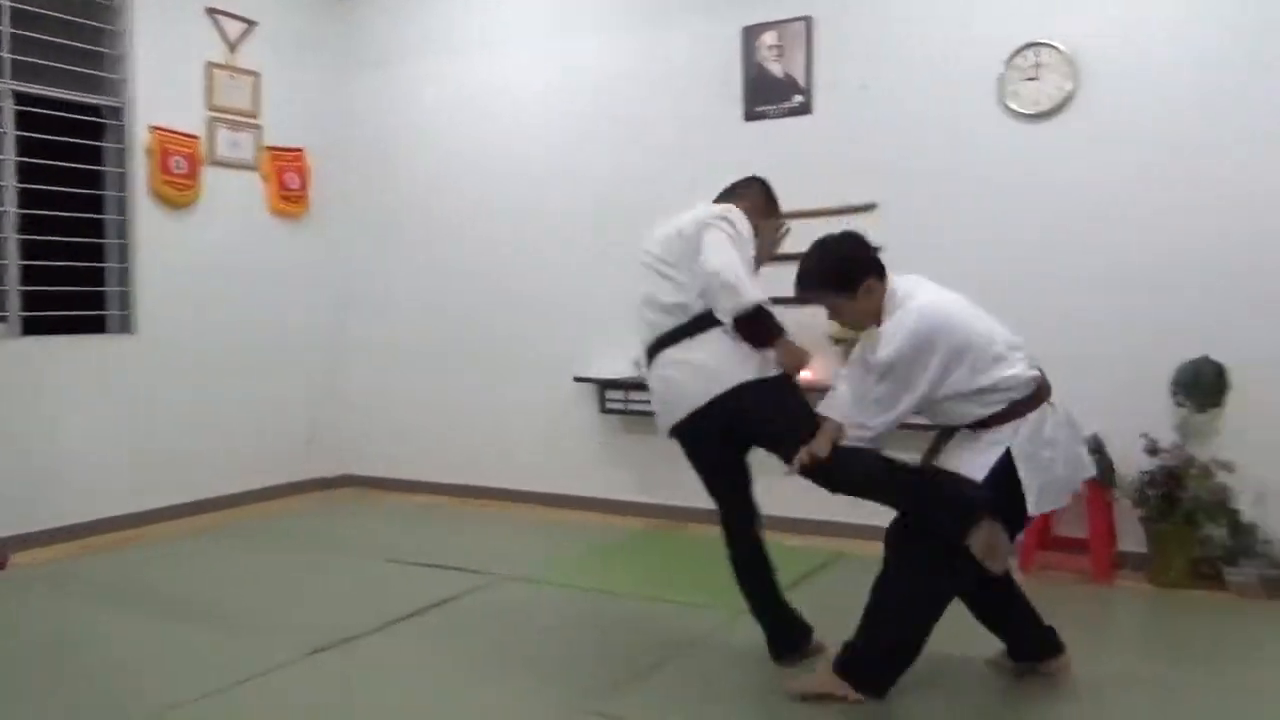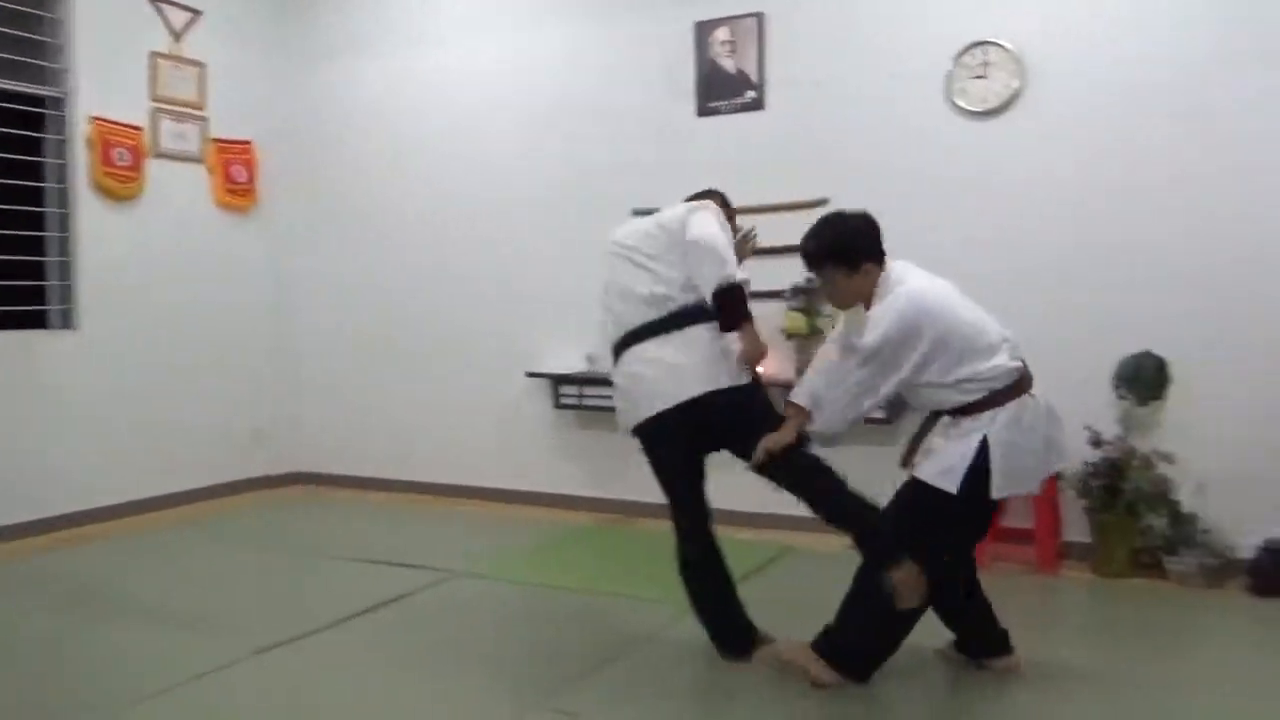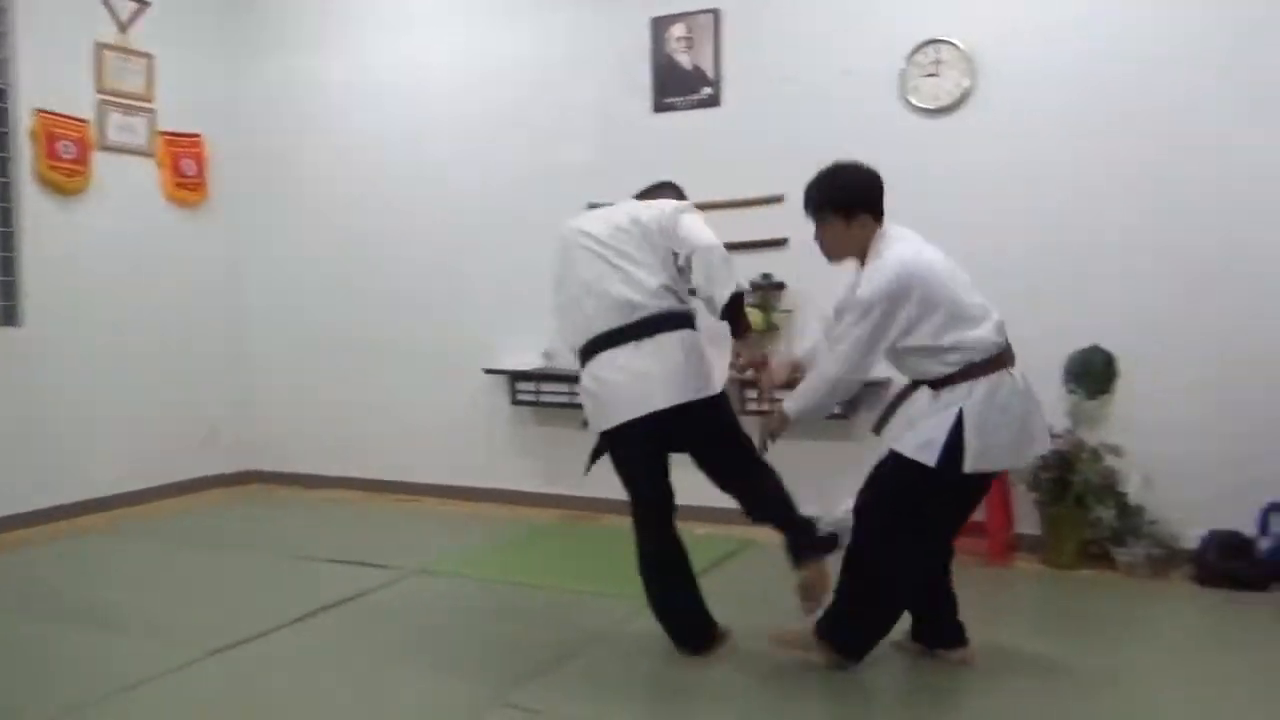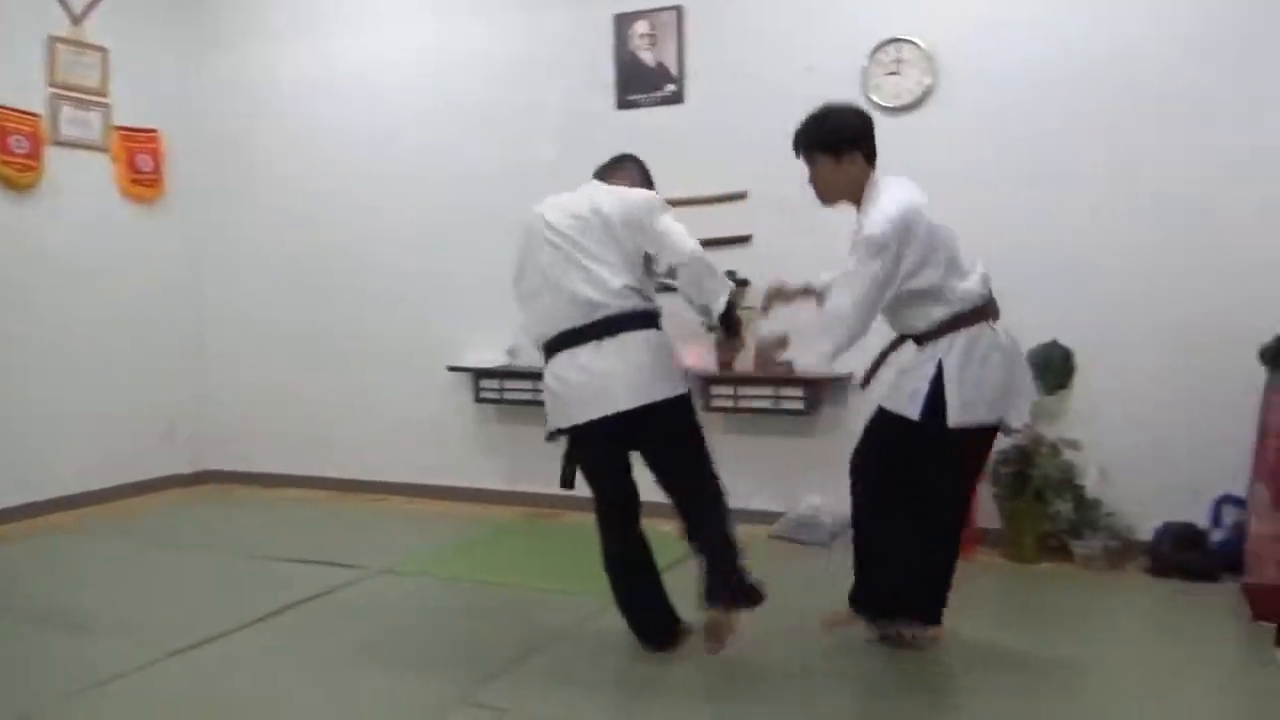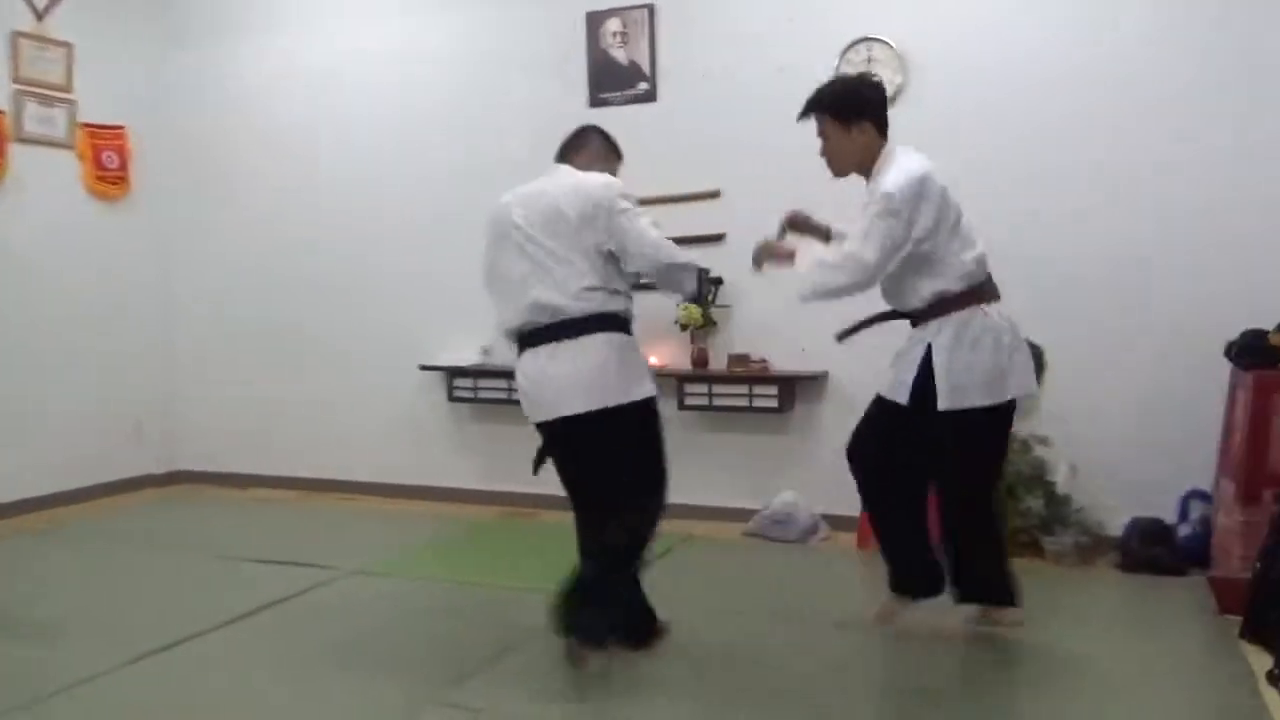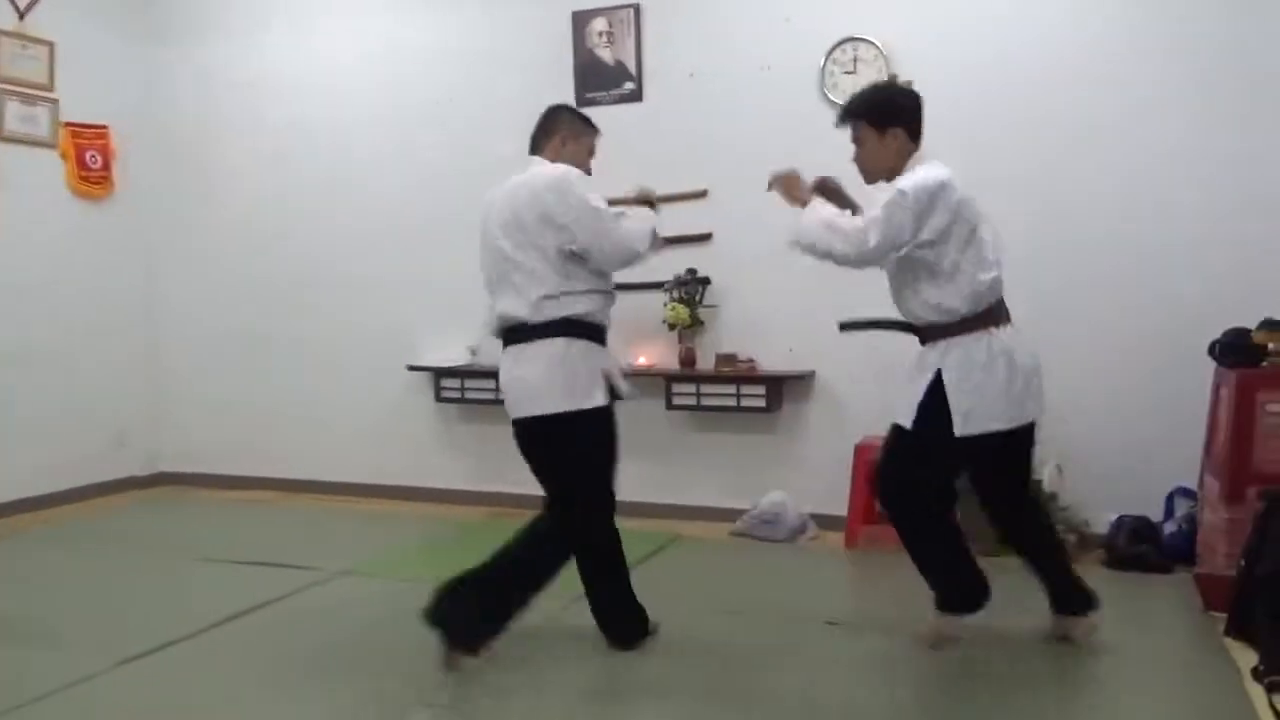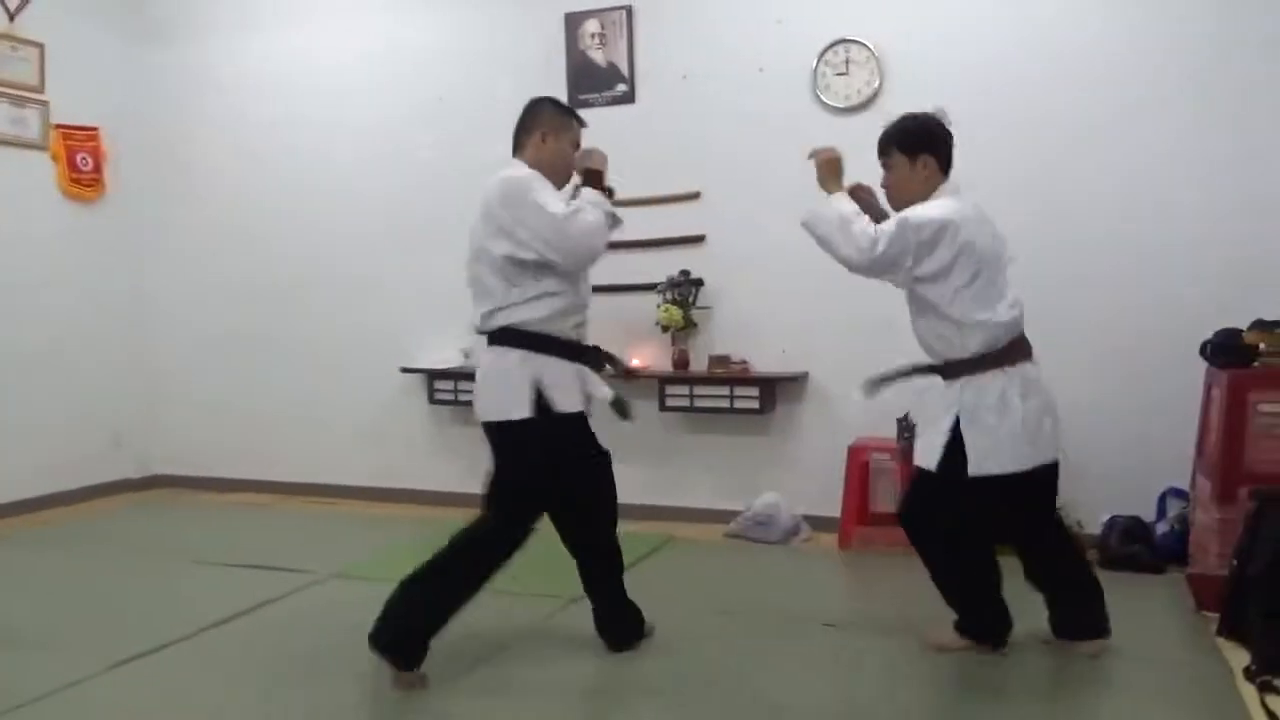
dt=0.1s
person 1, frame 1
left shoulder: (906, 335)
right shoulder: (903, 297)
left elbow: (869, 416)
right elbow: (861, 371)
left wrist: (827, 448)
right wrist: (826, 430)
left hip: (1016, 444)
right hip: (1020, 435)
left knee: (922, 548)
right knee: (965, 550)
left ankle: (857, 675)
right ankle: (1036, 648)
person 1, frame 2
left shoulder: (894, 320)
right shoulder: (897, 284)
left elbow: (846, 400)
right elbow: (840, 355)
left wrist: (788, 433)
right wrist: (795, 408)
left hip: (995, 431)
right hip: (994, 421)
left knee: (906, 538)
right knee: (938, 541)
left ankle: (839, 656)
right ankle: (985, 644)
person 1, frame 3
left shoulder: (888, 278)
right shoulder: (892, 249)
left elbow: (846, 365)
right elbow: (848, 326)
left wrist: (788, 412)
right wrist: (796, 366)
left hip: (975, 405)
right hip: (974, 395)
left knee: (885, 515)
right knee: (922, 515)
left ankle: (838, 638)
right ankle: (939, 634)
person 1, frame 4
left shoulder: (887, 218)
right shoulder: (891, 201)
left elbow: (853, 312)
right elbow: (875, 287)
left wrist: (792, 356)
right wrist: (813, 293)
left hip: (962, 362)
right hip: (968, 357)
left knee: (882, 475)
right knee: (938, 492)
left ankle: (881, 606)
right ankle: (916, 611)
person 1, frame 5
left shoulder: (903, 182)
right shoulder: (899, 173)
left elbow: (863, 265)
right elbow: (882, 253)
left wrist: (792, 259)
right wrist: (824, 234)
left hip: (956, 342)
right hip: (970, 337)
left knee: (878, 455)
right knee: (967, 478)
left ankle: (915, 581)
right ankle: (992, 595)
person 1, frame 6
left shoulder: (924, 188)
right shoulder: (928, 187)
left elbow: (857, 247)
right elbow: (891, 246)
left wrist: (804, 203)
right wrist: (848, 207)
left hip: (965, 364)
right hip: (990, 357)
left knee: (905, 485)
right knee: (1008, 495)
left ankle: (961, 598)
right ankle: (1073, 605)
person 1, frame 7
left shoulder: (936, 222)
right shoulder: (960, 218)
left elbow: (862, 252)
right elbow: (904, 259)
left wrist: (832, 191)
right wrist: (878, 216)
left hip: (984, 400)
right hip: (1014, 393)
left knee: (930, 516)
right knee: (1032, 523)
left ankle: (983, 625)
right ankle: (1085, 626)
person 2, frame 1
left shoulder: (667, 235)
right shoulder: (723, 219)
right elbow: (723, 279)
left wrist: (753, 260)
right wrist: (777, 338)
left hip: (672, 381)
right hip: (720, 371)
left knee: (737, 515)
right knee: (832, 460)
left ankle: (787, 637)
right ankle: (966, 517)
person 2, frame 2
left shoulder: (626, 237)
right shoulder: (698, 217)
right elbow: (706, 248)
right wrist: (743, 320)
left hip: (640, 378)
right hip: (698, 364)
left knee: (689, 515)
right knee: (794, 466)
left ankle: (734, 635)
right ankle: (892, 557)
person 2, frame 3
left shoulder: (576, 232)
right shoulder: (674, 214)
right elbow: (705, 253)
right wrist: (743, 330)
left hip: (606, 380)
right hip: (671, 366)
left knee: (652, 514)
right knee: (744, 470)
left ankle: (694, 629)
right ankle: (808, 552)
person 2, frame 4
left shoulder: (539, 218)
right shoulder: (638, 204)
left elbow: (532, 297)
right elbow: (689, 260)
right wrist: (729, 324)
left hip: (571, 375)
right hip: (634, 360)
left knee: (616, 509)
right knee: (693, 483)
left ankle: (657, 624)
right ankle: (724, 590)
person 2, frame 5
left shoulder: (506, 208)
right shoulder: (599, 191)
left elbow: (505, 285)
right elbow: (659, 259)
right wrist: (694, 278)
left hip: (541, 370)
right hip: (602, 363)
left knee: (596, 504)
right knee: (637, 497)
left ankle: (626, 620)
right ankle: (586, 613)
person 2, frame 6
left shoulder: (500, 198)
right shoulder: (560, 184)
right elbow: (623, 247)
right wrist: (644, 211)
left hip: (532, 365)
right hip: (565, 367)
left knee: (586, 503)
right knee: (577, 513)
left ankle: (624, 620)
right ankle: (465, 610)
person 2, frame 7
left shoulder: (516, 192)
right shoulder: (518, 187)
left elbow: (555, 252)
right elbow: (579, 244)
left wrist: (589, 189)
right wrist: (596, 186)
left hip: (530, 374)
right hip: (531, 377)
left knee: (590, 496)
right knee: (508, 516)
left ankle: (619, 621)
right ankle: (401, 633)
